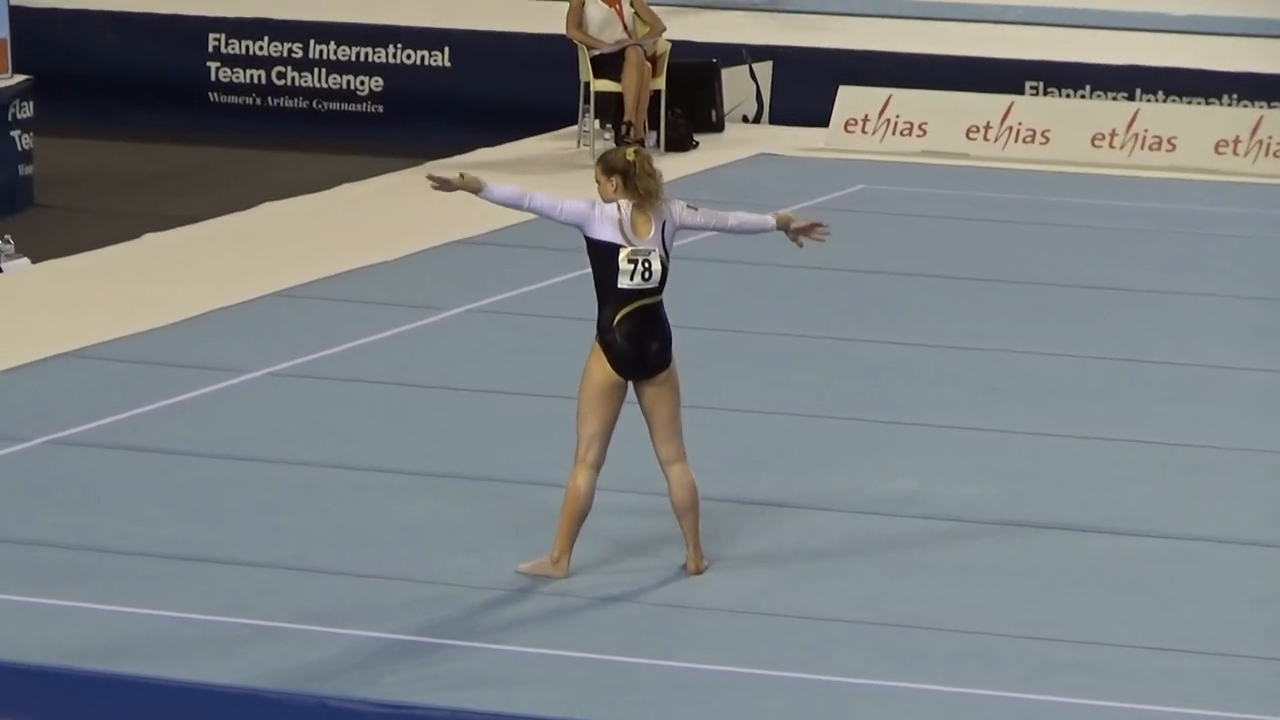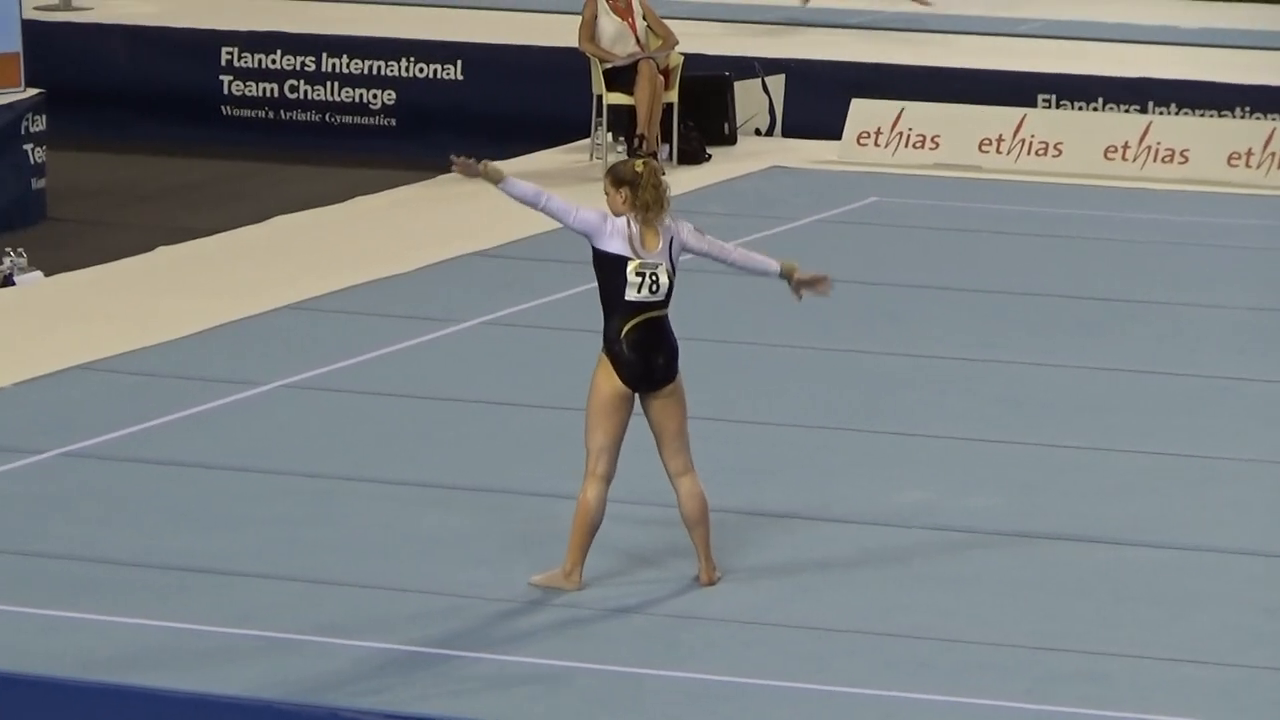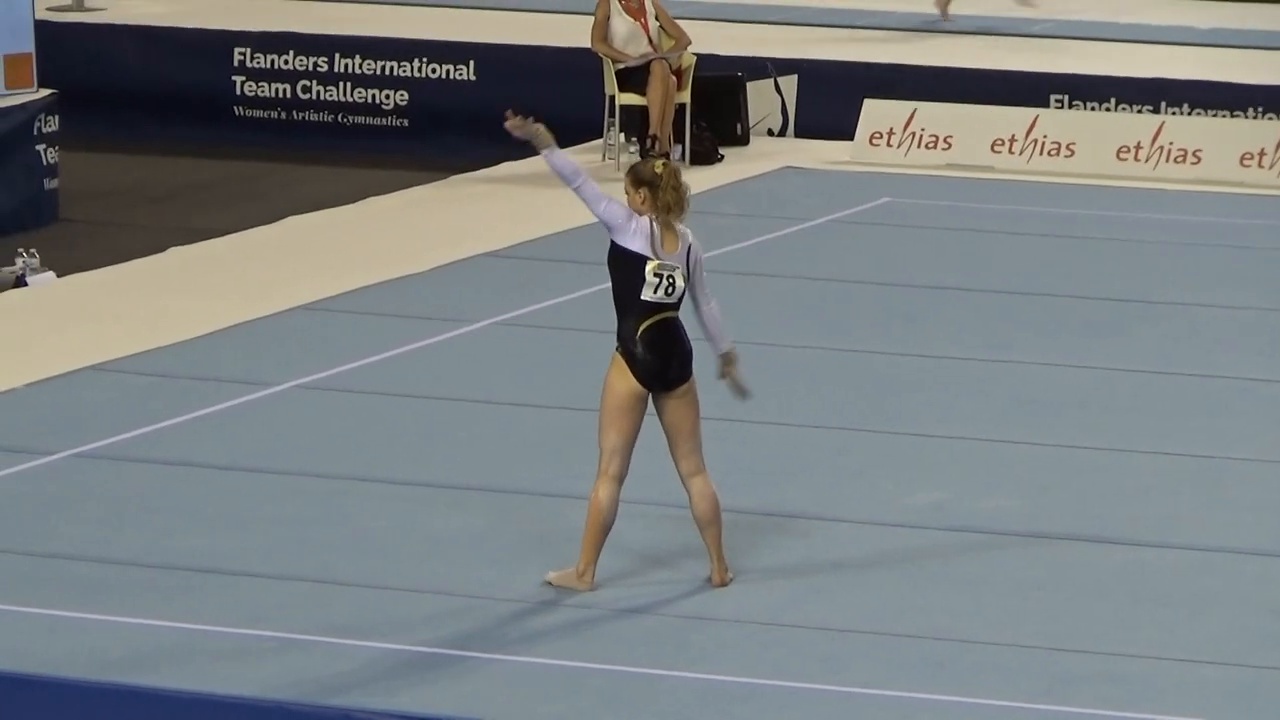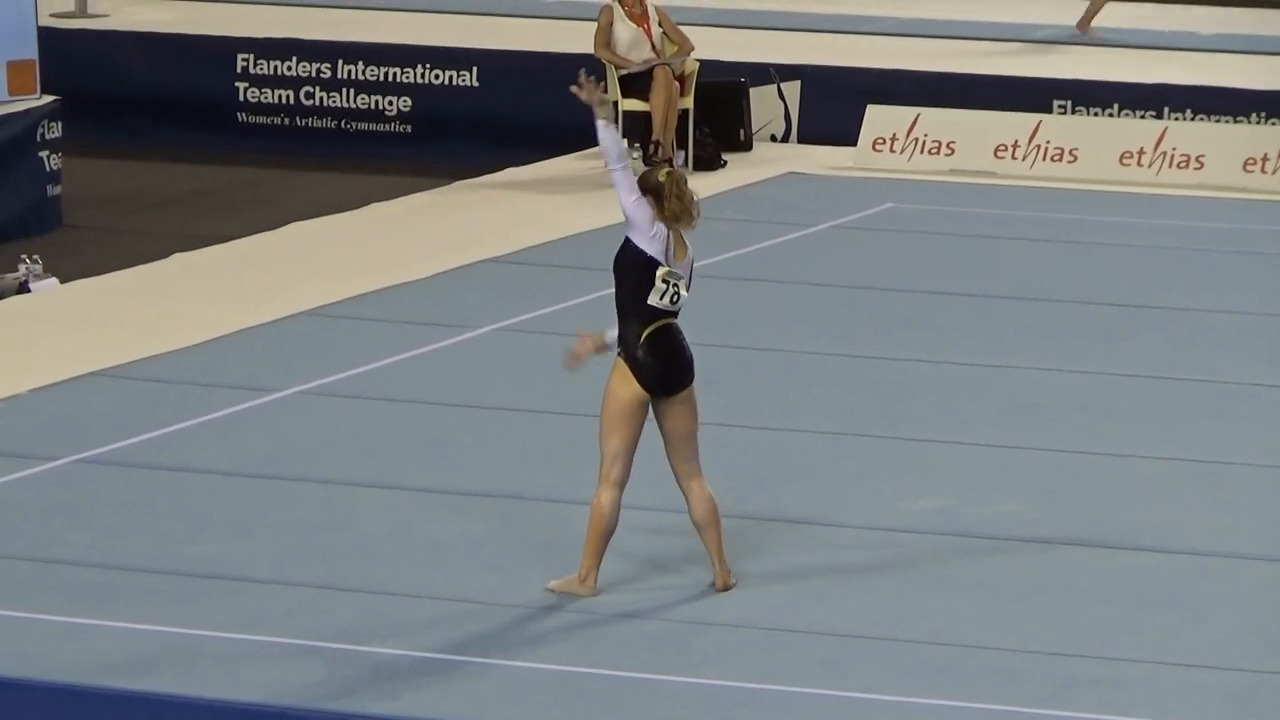
dt=0.2s
person 1, frame 1
left shoulder: (597, 215)
right shoulder: (667, 215)
left elbow: (531, 201)
right elbow: (725, 220)
left wrist: (472, 184)
right wrist: (783, 224)
left hip: (614, 345)
right hip: (656, 343)
left knee: (587, 460)
right knee: (674, 458)
left ankle: (558, 558)
right ankle: (695, 555)
person 1, frame 2
left shoulder: (607, 229)
right shoulder: (673, 232)
left elbow: (547, 203)
right elbow: (730, 252)
left wrist: (492, 174)
right wrist: (786, 271)
left hip: (621, 359)
right hip: (662, 356)
left knee: (597, 473)
right knee: (682, 470)
left ankle: (571, 572)
right ankle: (707, 567)
person 1, frame 3
left shoulder: (633, 227)
right shoulder: (687, 240)
left elbow: (584, 185)
right elbow: (706, 306)
left wrist: (542, 141)
right wrist: (727, 356)
left hip: (637, 358)
right hip: (676, 357)
left knee: (611, 474)
right knee: (693, 470)
left ankle: (583, 572)
right ankle: (718, 568)
person 1, frame 4
left shoulder: (649, 234)
right shoulder: (681, 248)
left elbow: (619, 172)
left wrist: (601, 114)
right wrist: (606, 340)
left hip: (639, 366)
right hip: (677, 362)
left knee: (612, 478)
right knee: (691, 474)
left ankle: (586, 577)
right ankle: (721, 569)
